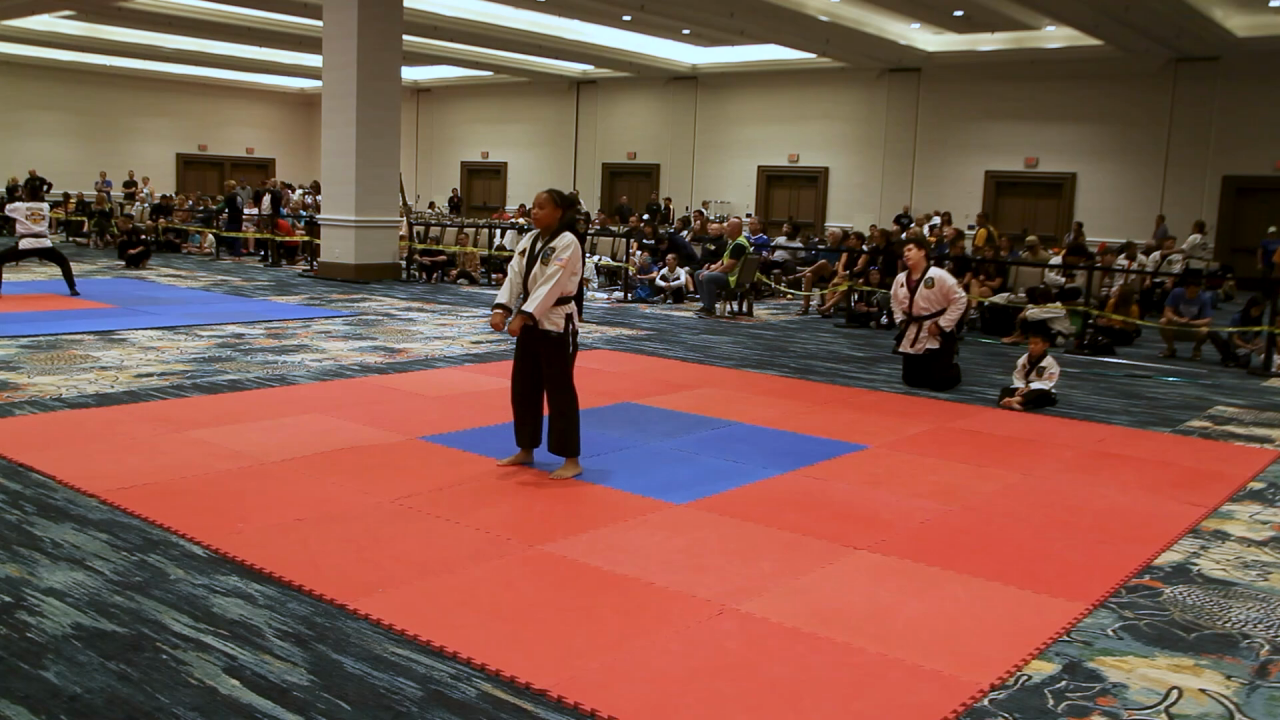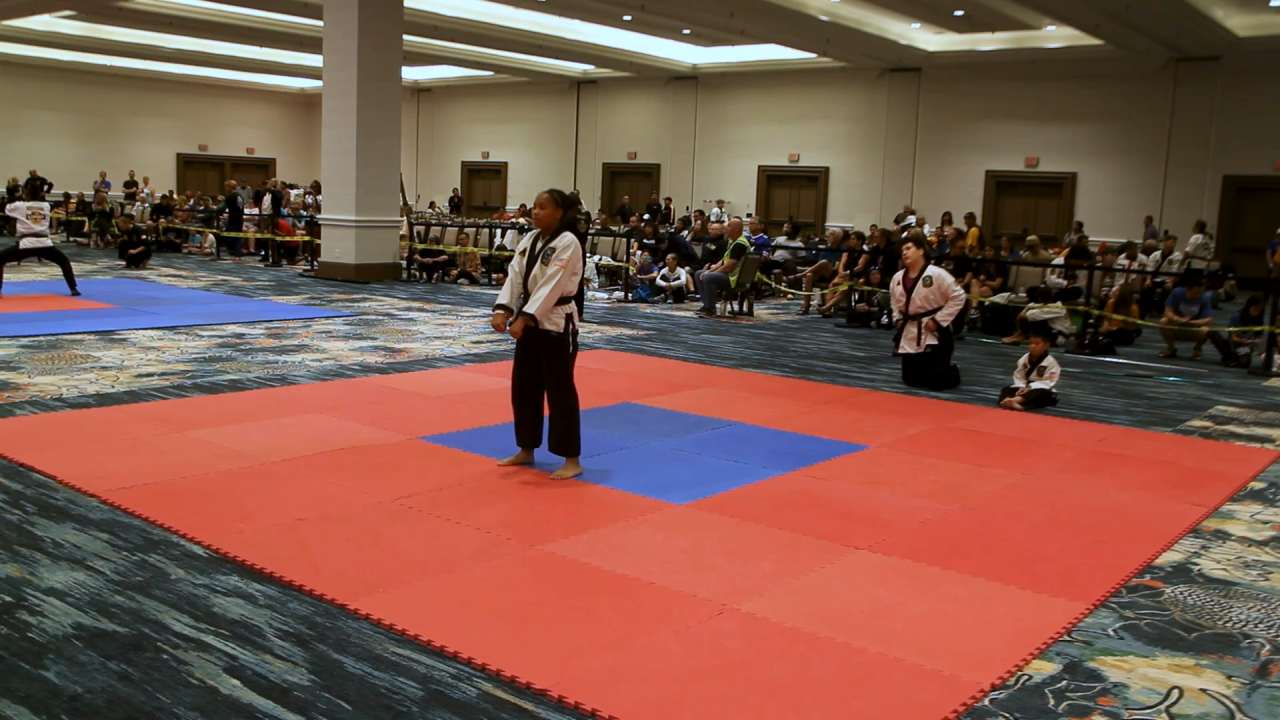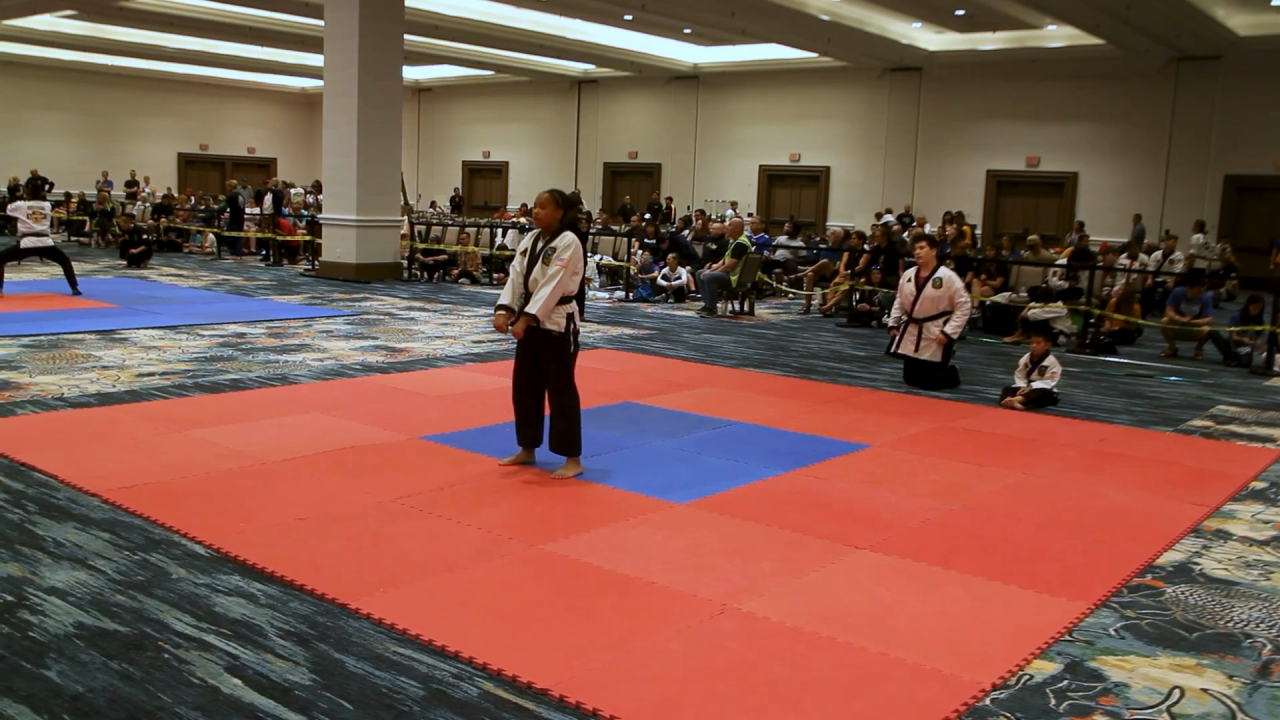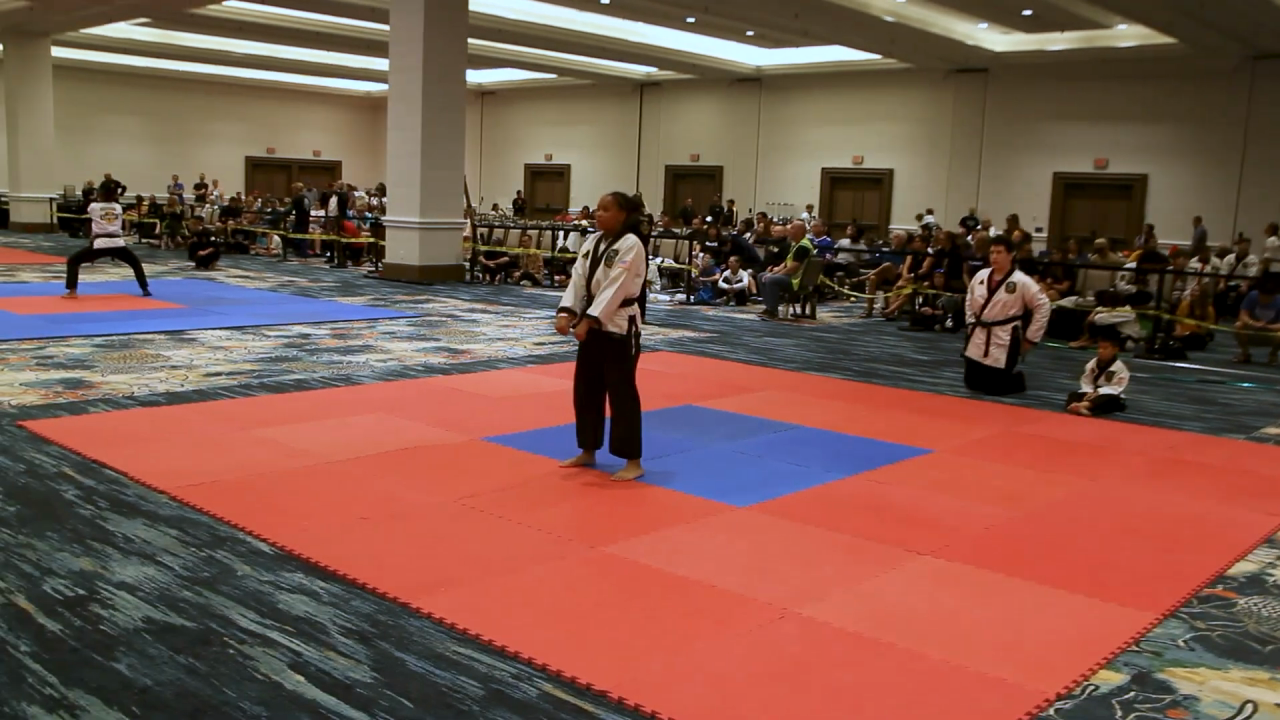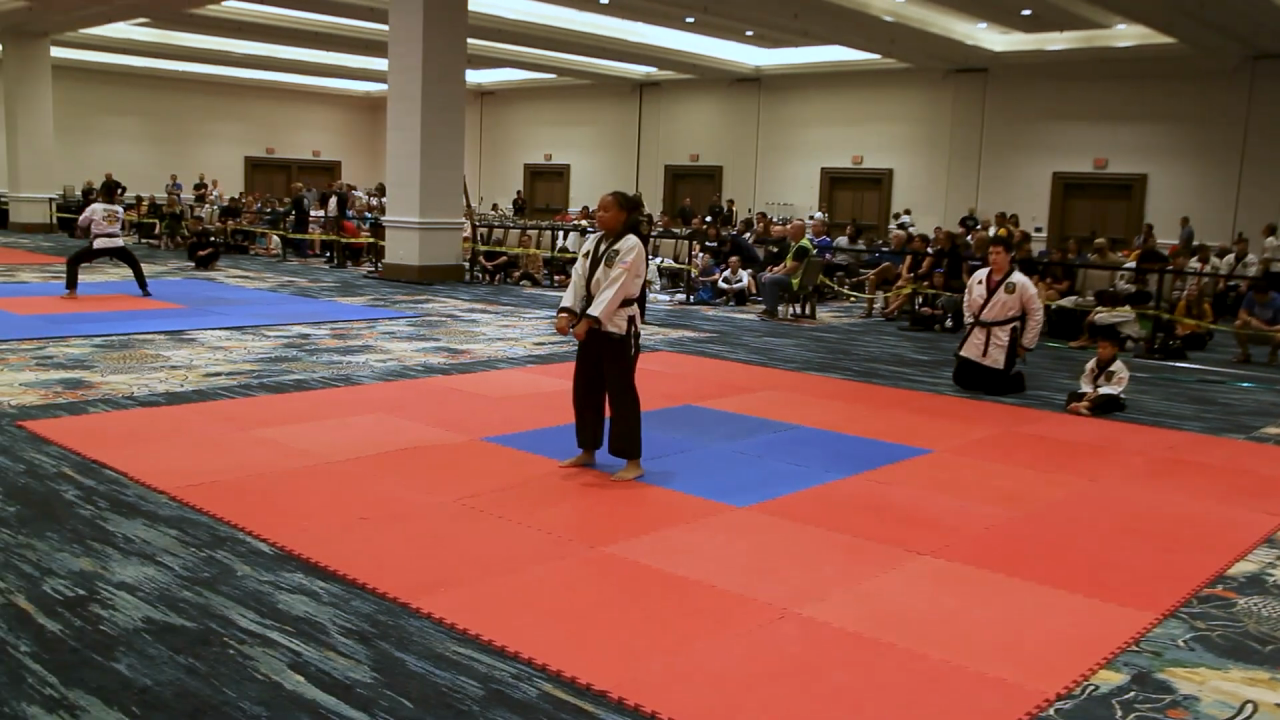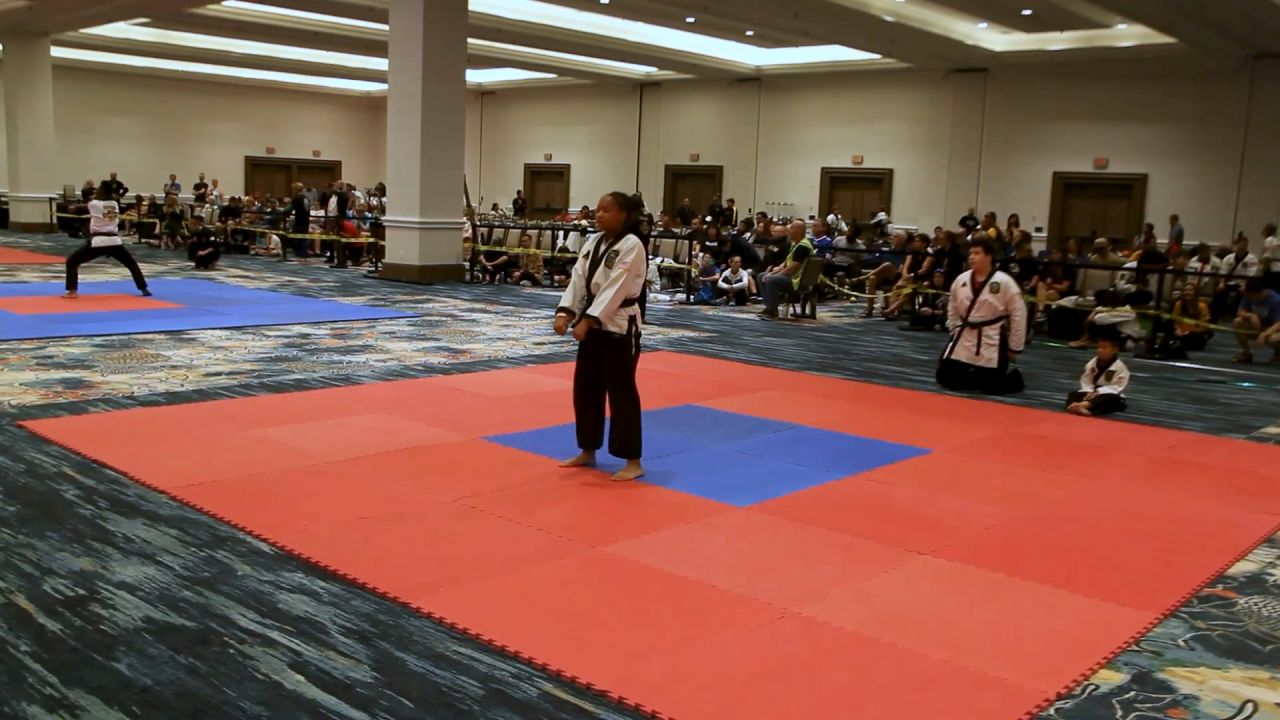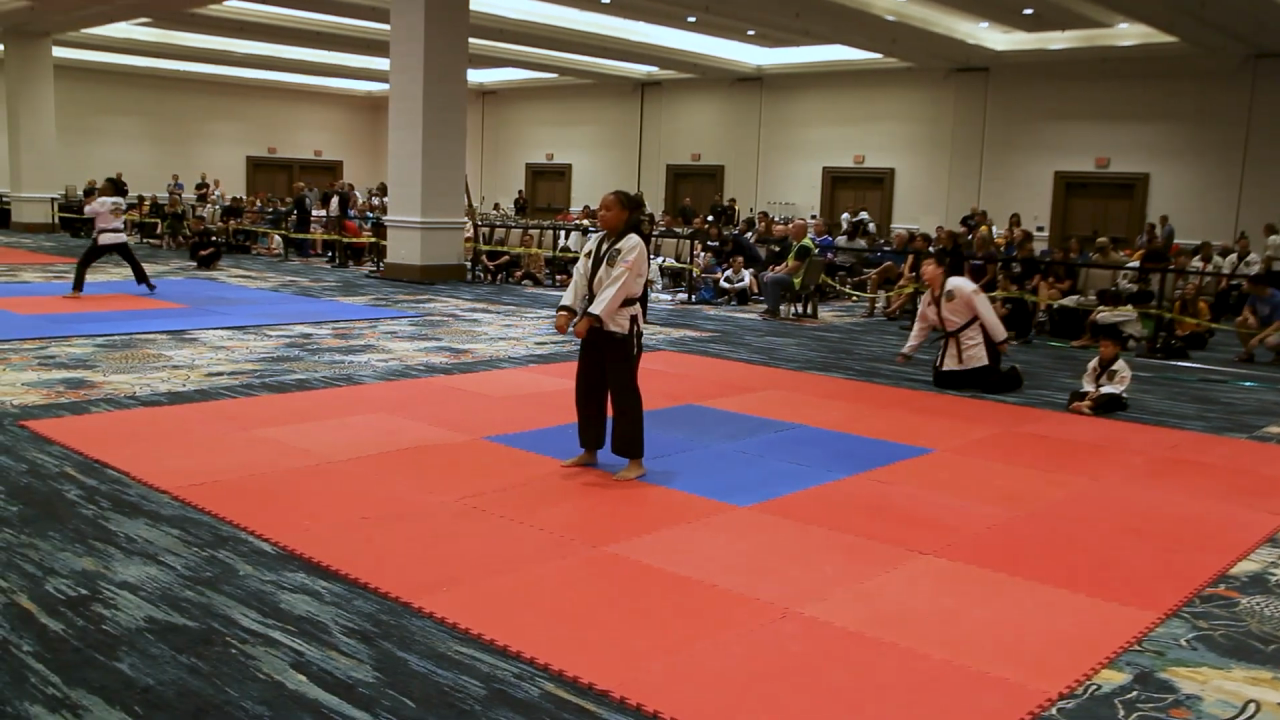
dt=0.3s
person 1, frame 1
left shoulder: (567, 243)
right shoulder: (529, 240)
left elbow: (550, 285)
right elbow: (515, 276)
left wrist: (521, 317)
right wrist: (501, 309)
left hip: (556, 323)
right hip: (530, 321)
left knee: (560, 391)
right knee: (523, 388)
left ankle: (571, 460)
right ankle: (526, 450)
person 1, frame 2
left shoulder: (568, 243)
right shoulder: (530, 240)
left elbow: (551, 285)
right elbow: (515, 276)
left wrist: (523, 317)
right wrist: (503, 309)
left hip: (556, 323)
right hip: (530, 321)
left knee: (560, 390)
right knee: (523, 388)
left ankle: (572, 460)
right ankle: (526, 450)
person 1, frame 3
left shoulder: (568, 242)
right shoulder: (530, 239)
left elbow: (552, 285)
right elbow: (516, 276)
left wrist: (525, 318)
right wrist: (504, 310)
left hip: (558, 323)
right hip: (530, 320)
left knee: (561, 390)
right knee: (524, 387)
left ankle: (573, 459)
right ankle: (528, 450)
person 1, frame 4
left shoulder: (631, 245)
right shoulder: (592, 242)
left elbow: (614, 287)
right elbow: (578, 279)
left wrist: (587, 320)
right wrist: (566, 312)
left hip: (619, 325)
right hip: (592, 322)
left knee: (622, 392)
right knee: (586, 389)
left ankle: (633, 462)
right ankle: (588, 452)
person 1, frame 5
left shoulder: (631, 245)
right shoulder: (593, 242)
left elbow: (615, 288)
right elbow: (579, 279)
left wrist: (587, 320)
right wrist: (567, 313)
left hip: (619, 325)
right hip: (591, 322)
left knee: (621, 392)
right knee: (585, 389)
left ankle: (633, 462)
right ankle: (588, 452)
person 1, frame 6
left shoulder: (632, 245)
right shoulder: (593, 242)
left elbow: (615, 288)
right elbow: (578, 279)
left wrist: (587, 320)
right wrist: (565, 312)
left hip: (620, 325)
right hip: (592, 322)
left knee: (622, 392)
right knee: (586, 389)
left ankle: (633, 461)
right ankle: (588, 451)
person 1, frame 7
left shoulder: (633, 245)
right shoulder: (595, 242)
left elbow: (616, 287)
right elbow: (580, 278)
left wrist: (588, 318)
right wrist: (566, 311)
left hip: (622, 324)
right hip: (595, 322)
left knee: (624, 392)
right knee: (588, 389)
left ankle: (635, 461)
right ankle: (590, 451)
